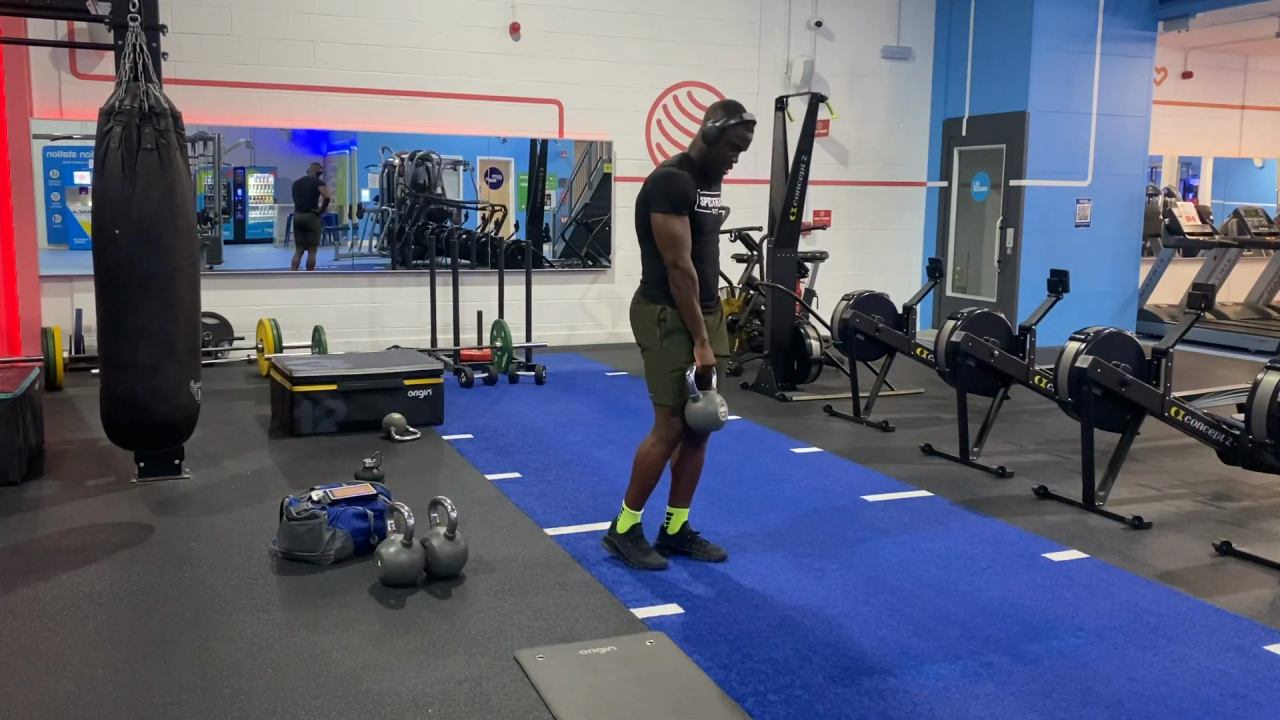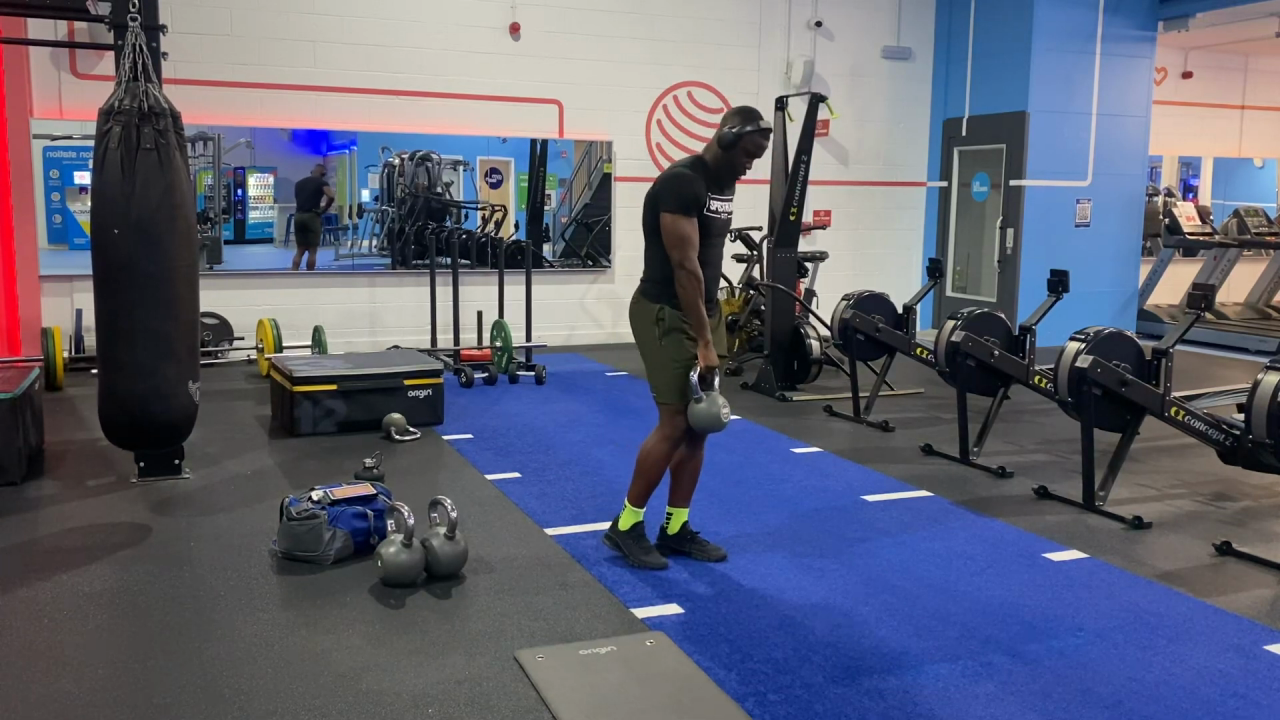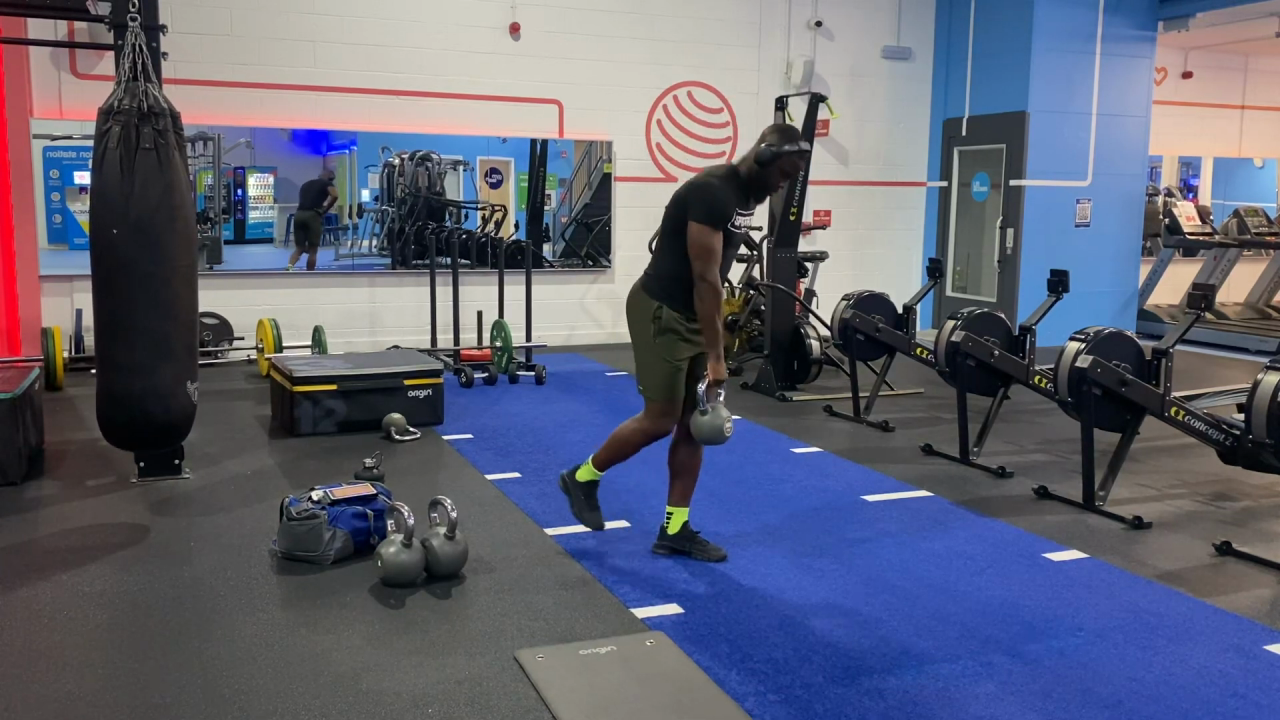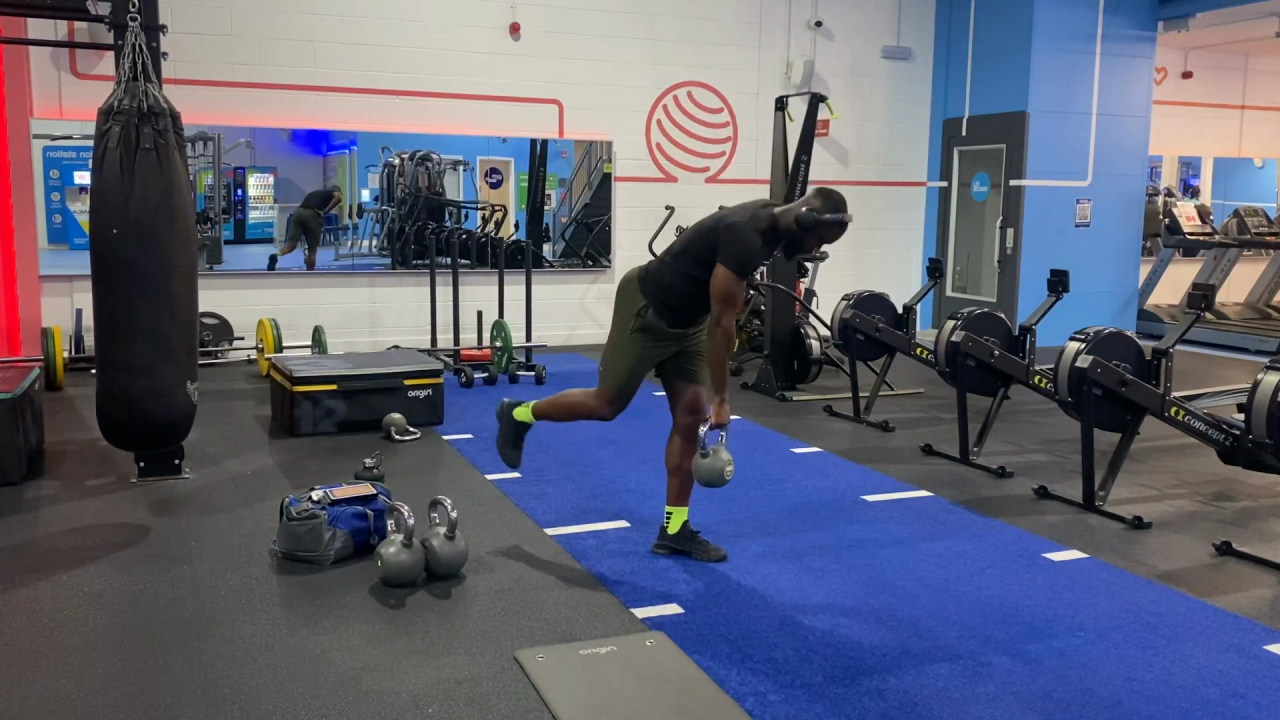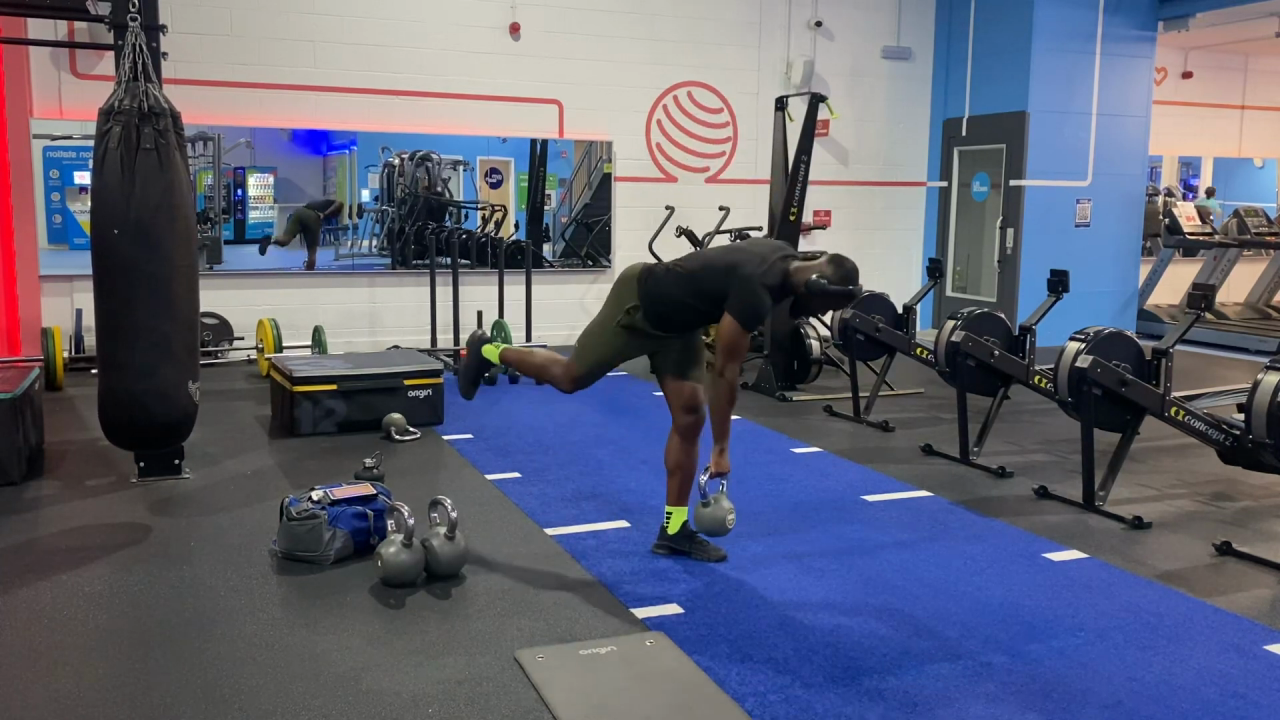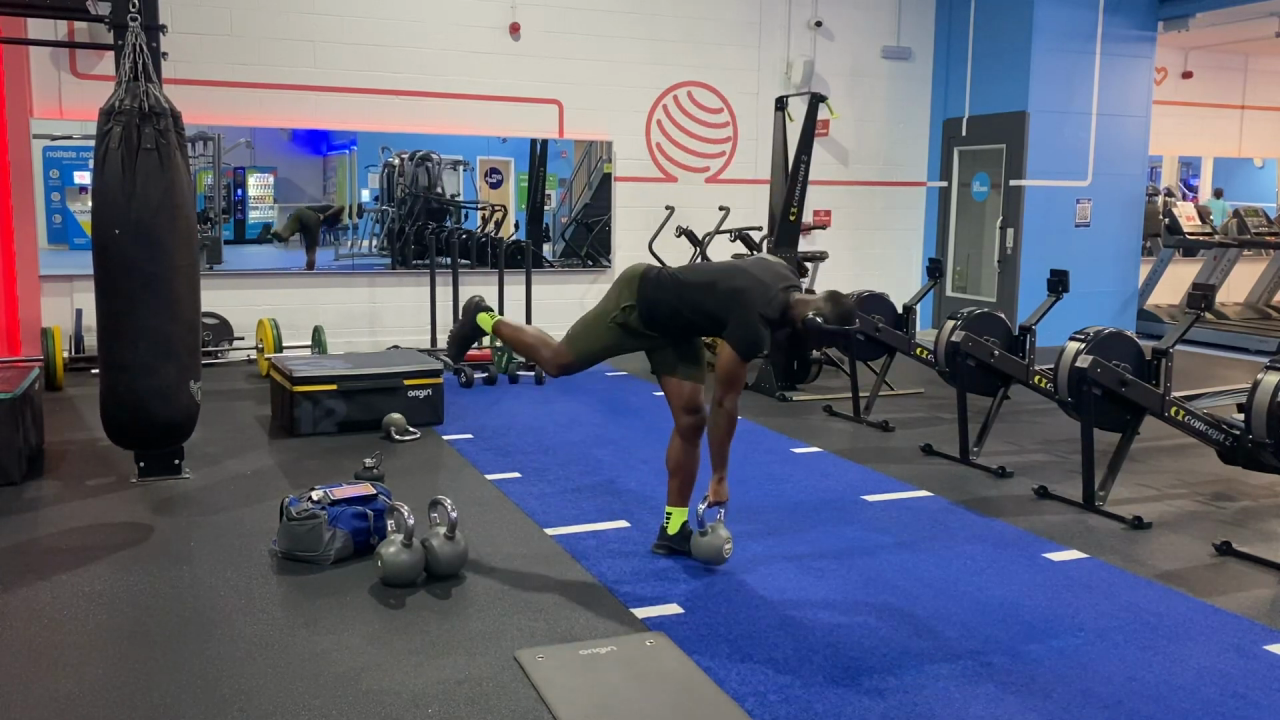
dt=0.4s
person 1, frame 1
left shoulder: (712, 180)
right shoulder: (671, 181)
right elbow: (678, 267)
left wrist: (709, 332)
right wrist: (700, 342)
left hip: (707, 311)
right hip: (667, 315)
left knee: (700, 425)
right knee: (671, 425)
left ankle: (676, 529)
right ankle: (624, 529)
person 1, frame 2
left shoulder: (725, 184)
right shoulder: (681, 182)
right elbow: (685, 267)
left wrist: (711, 331)
right wrist: (704, 342)
left hip: (702, 312)
right hip: (665, 314)
left knee: (698, 425)
right knee: (675, 423)
left ankle: (675, 529)
right ankle: (626, 527)
person 1, frame 3
left shoulder: (747, 193)
right shoulder: (713, 192)
right elbow: (706, 279)
left wrist: (712, 349)
right wrist: (716, 357)
left hip: (694, 314)
right hip: (661, 312)
left knee: (694, 422)
right knee: (658, 420)
left ankle: (675, 529)
right ankle: (583, 479)
person 1, frame 4
left shoulder: (774, 222)
right shoulder: (746, 238)
right elbow: (722, 324)
right wrist: (721, 399)
left hip: (684, 318)
right hip: (646, 311)
left knee: (691, 417)
right knee: (606, 405)
left ankle: (674, 530)
right ankle: (519, 418)
person 1, frame 5
left shoulder: (787, 261)
right shoulder: (756, 292)
right elbow: (726, 375)
right wrist: (721, 450)
left hip: (676, 317)
right hip: (638, 306)
left knee: (690, 415)
right knee: (570, 378)
left ankle: (673, 529)
right ankle: (488, 354)
person 1, frame 6
left shoulder: (787, 281)
right shoulder: (755, 321)
right elbow: (726, 404)
right wrist: (720, 480)
left hip: (671, 319)
right hip: (637, 305)
left knee: (691, 416)
right knee: (558, 360)
left ankle: (673, 530)
right ankle: (483, 321)
